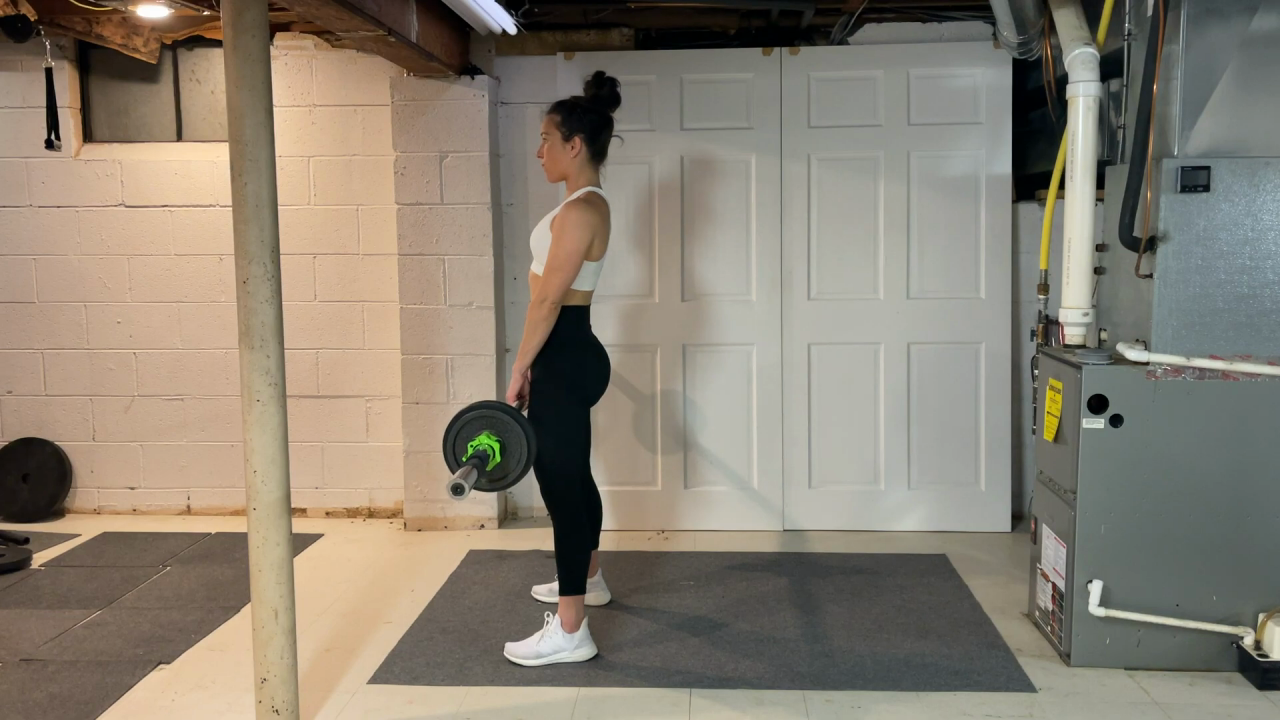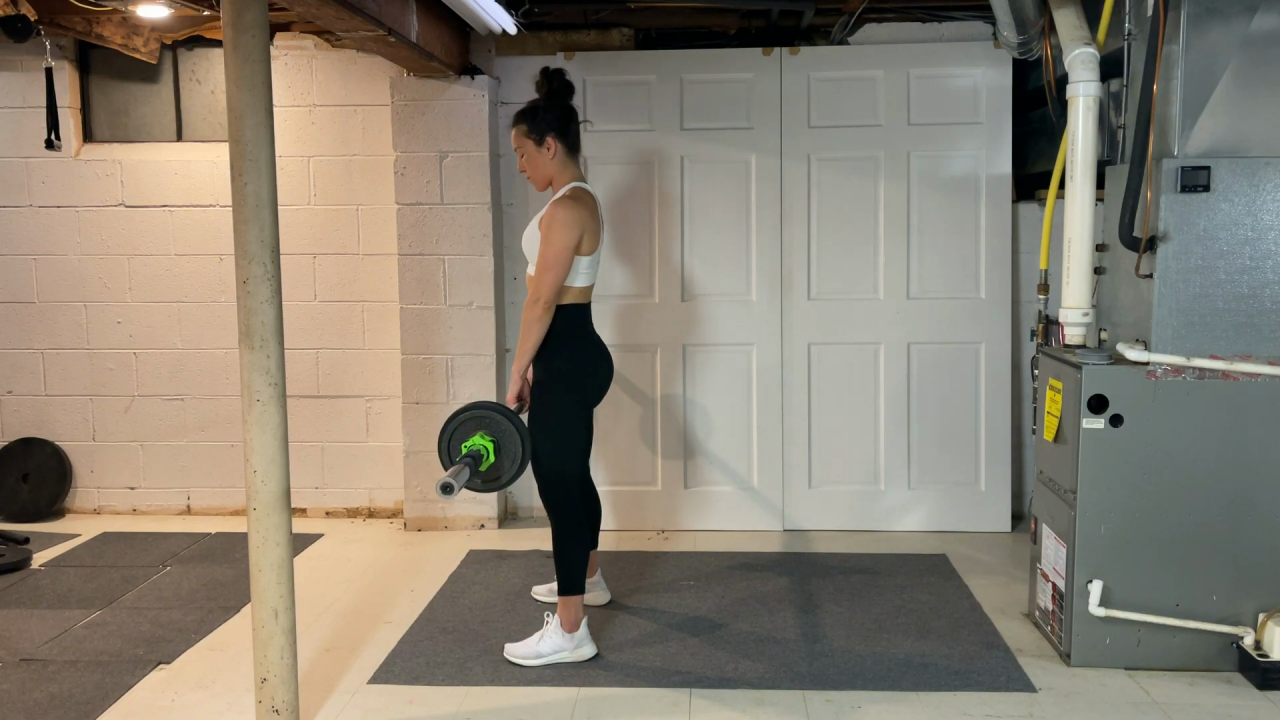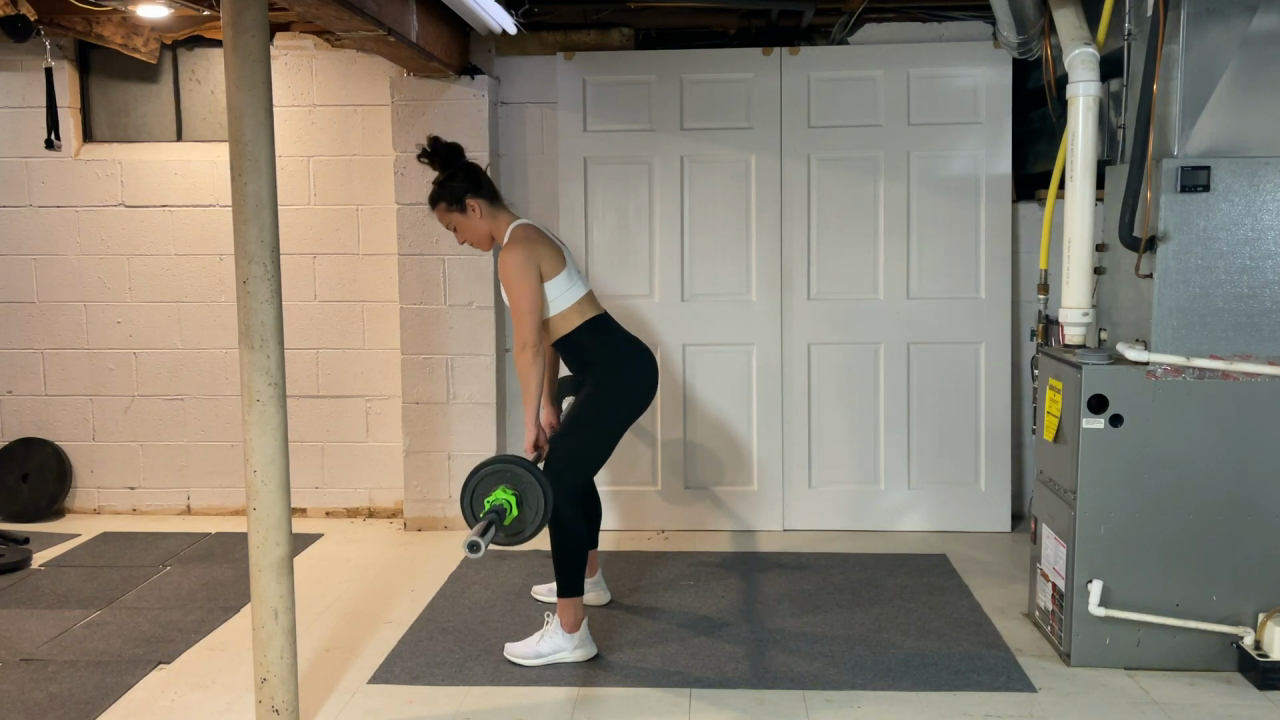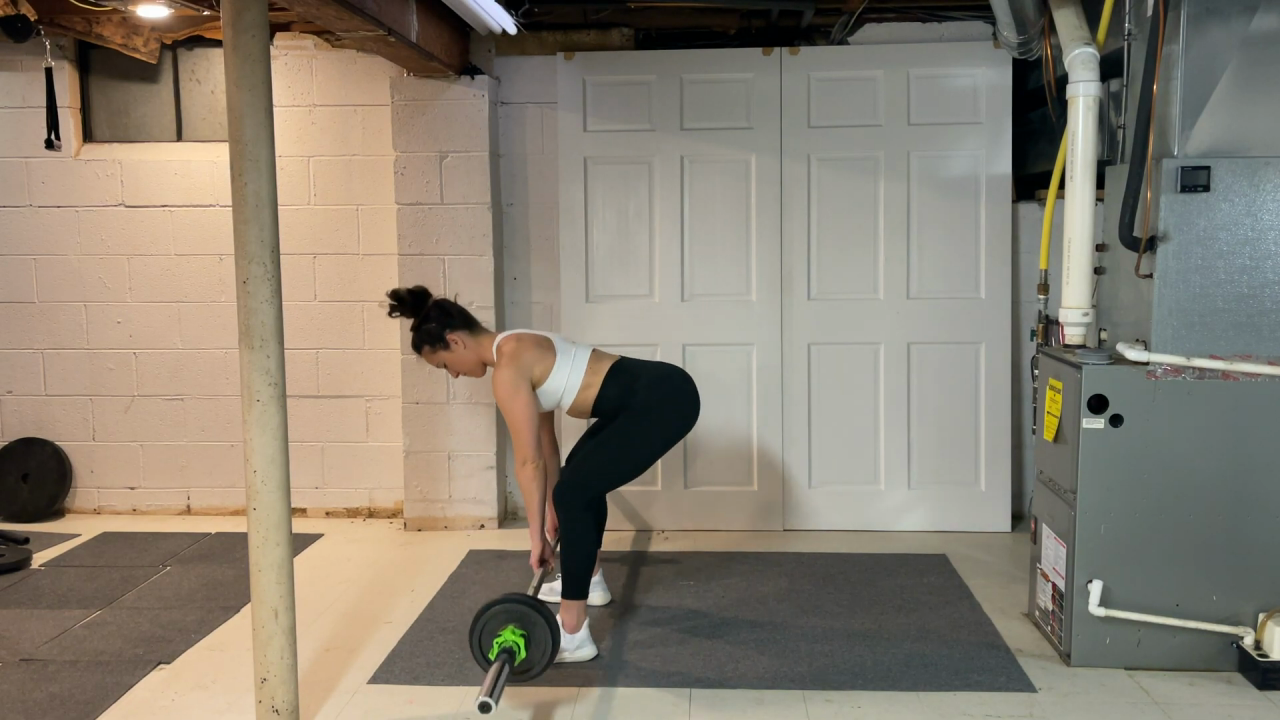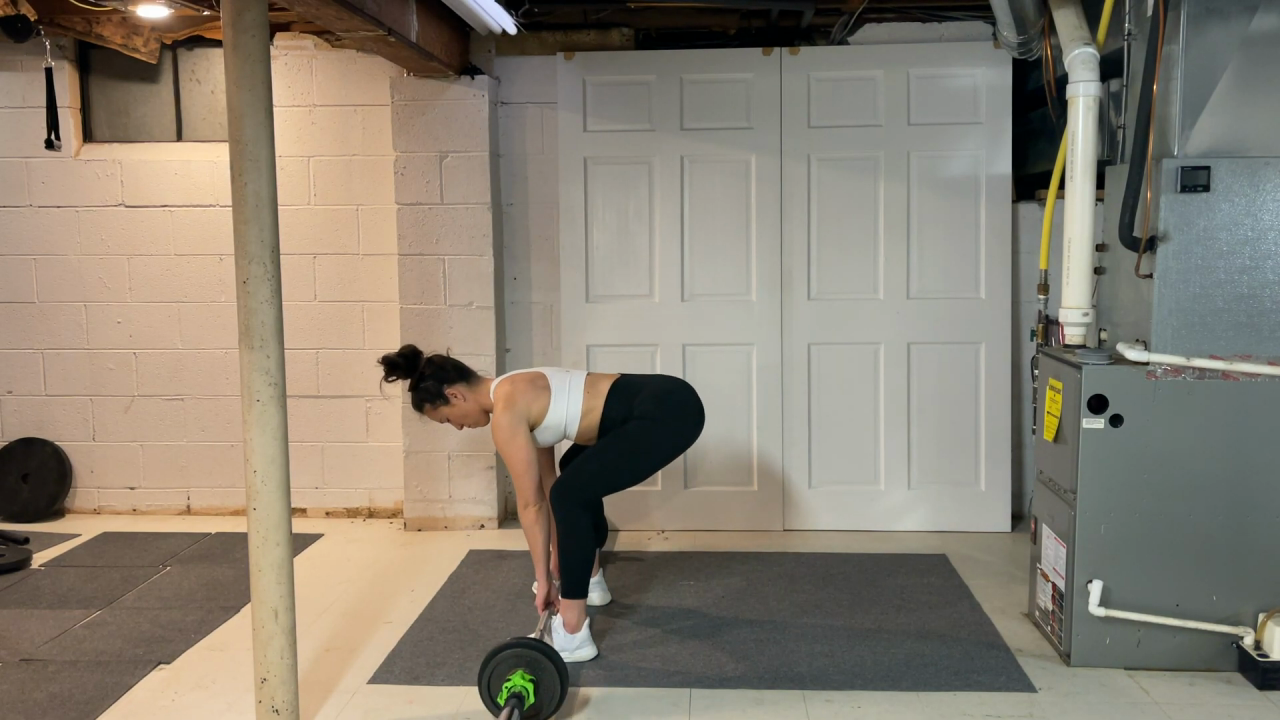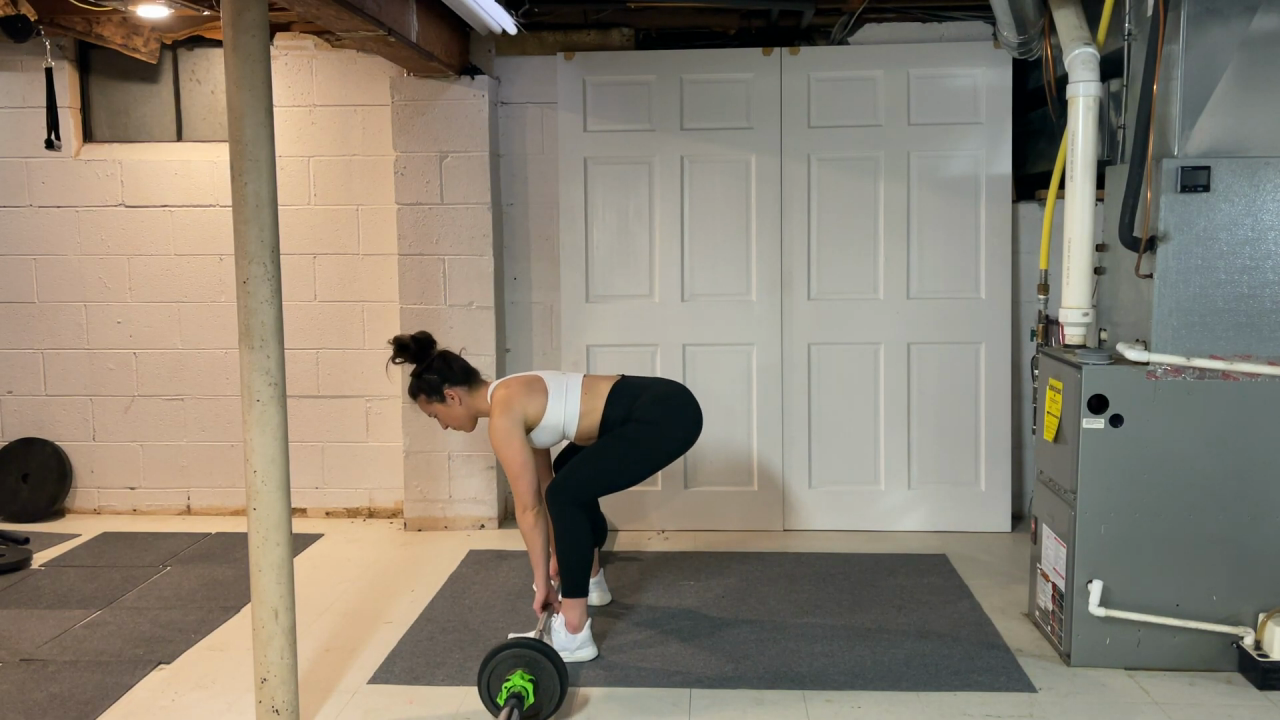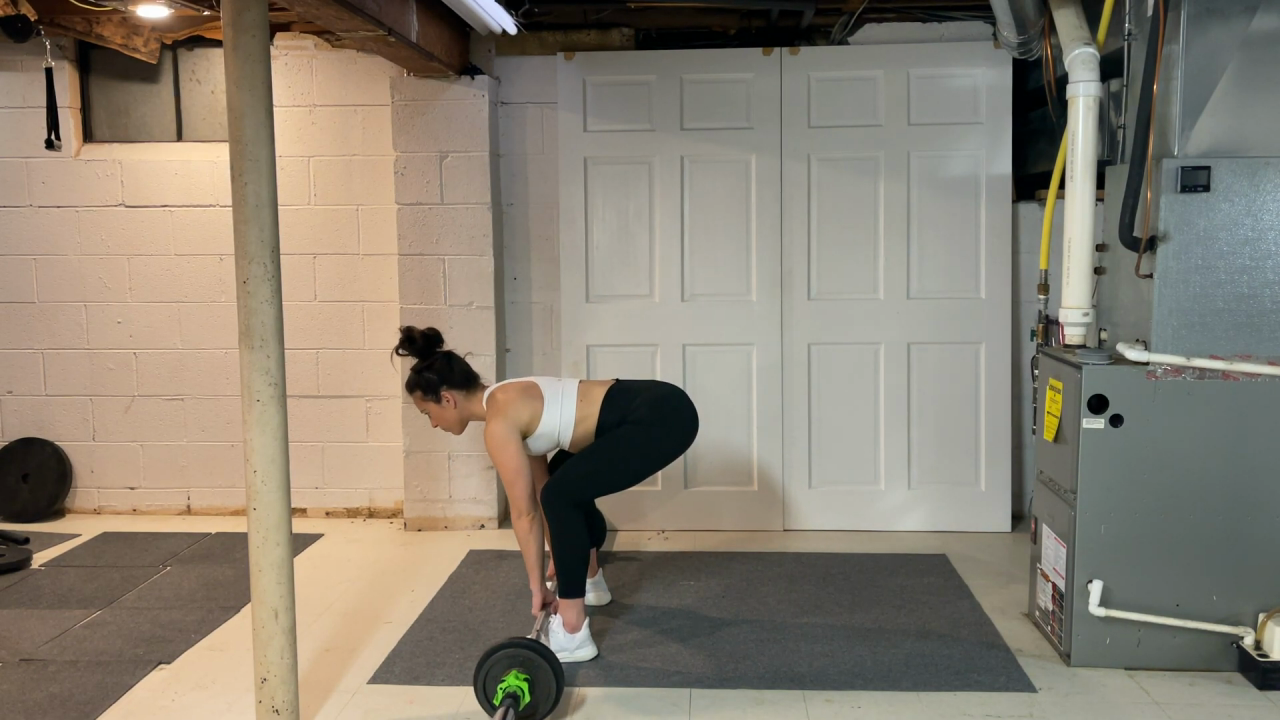
dt=0.7s
person 1, frame 1
left shoulder: (580, 210)
right shoulder: (585, 204)
left elbow: (548, 300)
left wrist: (519, 372)
right wrist: (535, 365)
left hip: (564, 362)
right hip: (570, 356)
left knee: (561, 486)
right knee: (573, 477)
left ankle: (570, 632)
right ankle: (588, 579)
person 1, frame 2
left shoulder: (567, 207)
right shoulder: (576, 201)
left elbow: (541, 301)
left wrist: (518, 373)
right wrist: (534, 366)
left hip: (567, 362)
right hip: (575, 356)
left knee: (559, 487)
right knee: (572, 477)
left ankle: (570, 632)
right ankle: (588, 579)
person 1, frame 3
left shoulder: (514, 251)
right shoulder: (529, 238)
left elbow: (528, 346)
right elbow: (547, 335)
left wrist: (531, 422)
right wrist: (549, 406)
left hip: (617, 373)
right hip: (621, 366)
left knee: (557, 484)
right knee: (573, 469)
left ankle: (569, 633)
right ankle: (588, 579)
person 1, frame 4
left shoulder: (507, 367)
right shoulder: (517, 349)
left elbow: (529, 462)
right elbow: (544, 443)
left wrist: (537, 536)
right wrist: (551, 507)
left hip: (663, 403)
right hip: (657, 393)
left knee: (573, 494)
right knee: (581, 474)
left ankle: (572, 634)
right ankle: (590, 580)
person 1, frame 5
left shoulder: (507, 411)
right shoulder: (516, 394)
left elbow: (531, 503)
right elbow: (546, 479)
left wrist: (543, 577)
right wrist: (558, 553)
left hip: (667, 413)
right hip: (661, 401)
left knee: (571, 494)
right knee: (576, 471)
left ankle: (572, 636)
right ankle: (590, 580)
person 1, frame 6
left shoulder: (503, 414)
right shoulder: (512, 399)
left elbow: (529, 507)
right elbow: (543, 483)
left wrist: (542, 582)
right wrist: (557, 553)
left hip: (667, 416)
right hip: (655, 407)
left knee: (566, 494)
right knee: (571, 474)
left ankle: (573, 635)
right ankle: (590, 579)
person 1, frame 7
left shoulder: (500, 420)
right shoulder: (507, 403)
left elbow: (524, 513)
right elbow: (540, 488)
left wrist: (538, 586)
right wrist: (558, 557)
left hip: (663, 418)
right hip: (651, 408)
left knee: (562, 494)
right knee: (565, 477)
left ankle: (572, 635)
right ankle: (590, 580)
